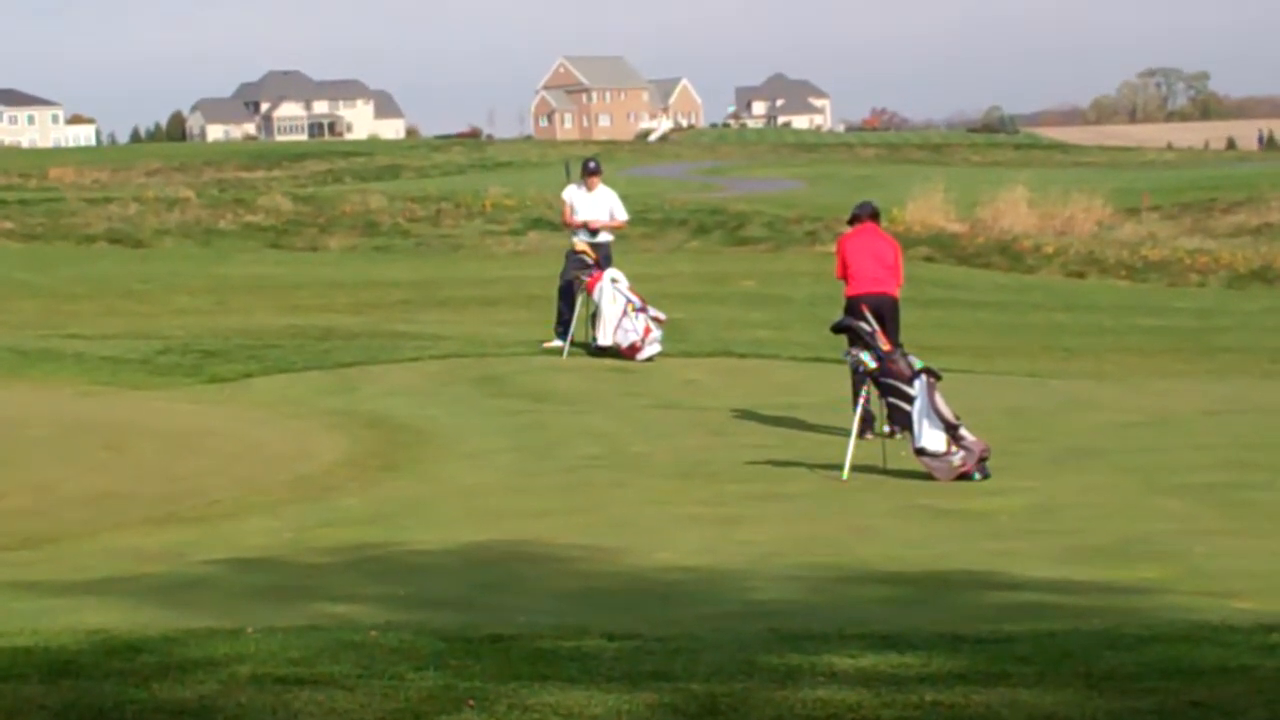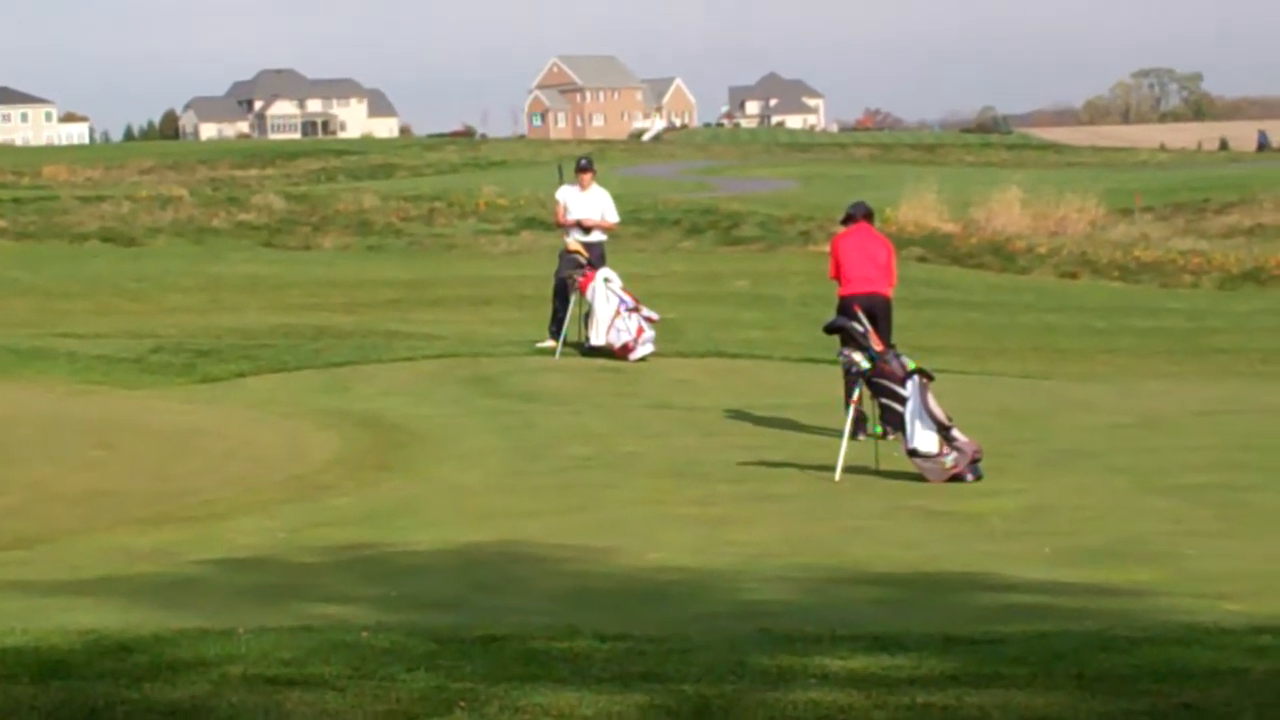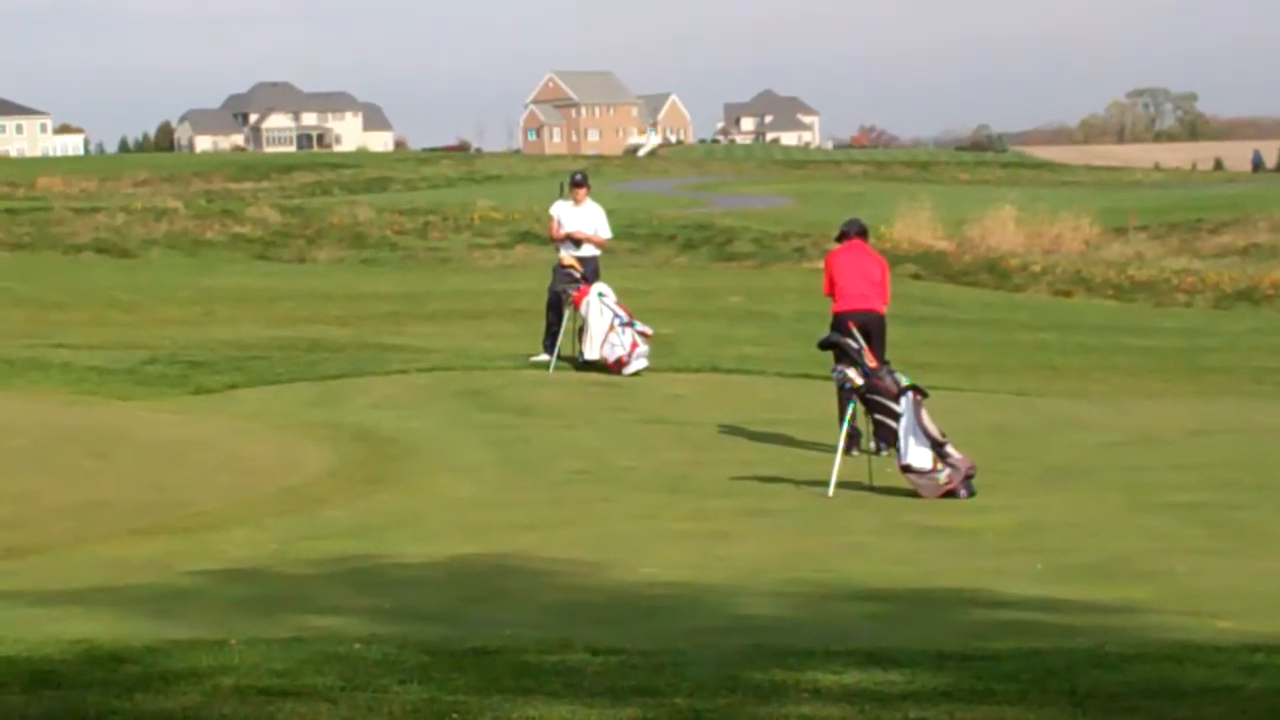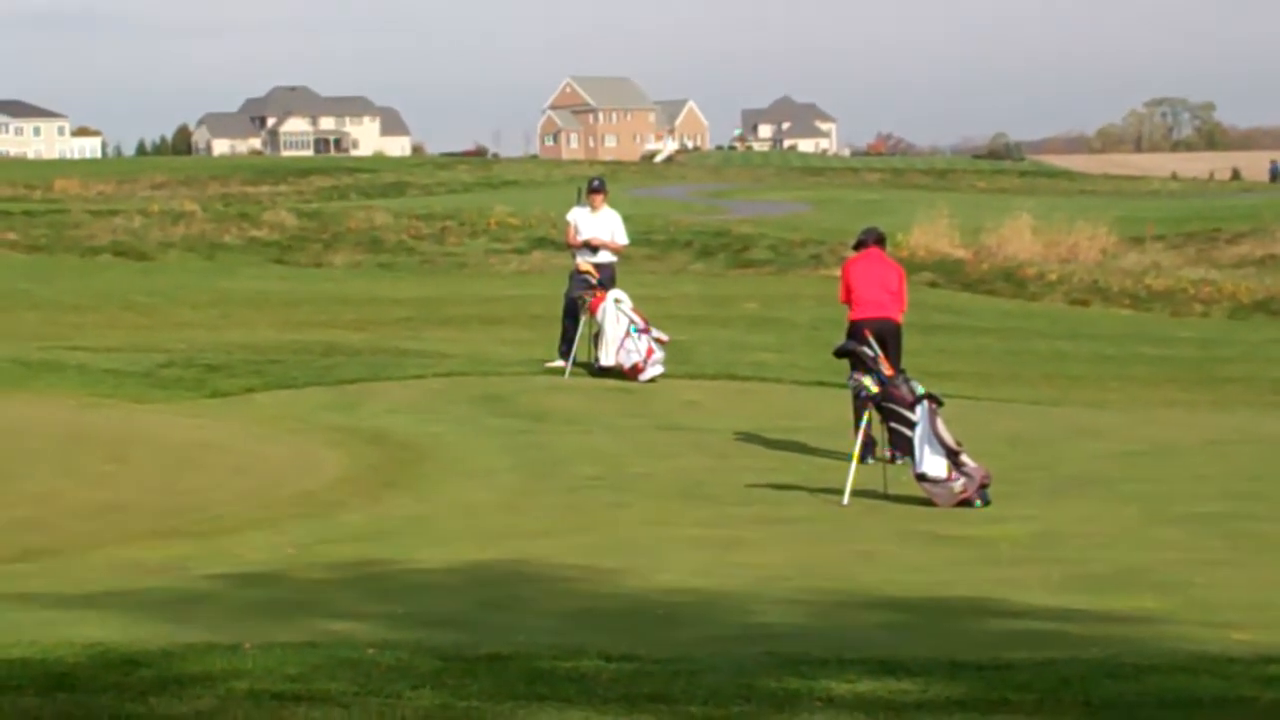
dt=0.7s
person 1, frame 1
left shoulder: (845, 240)
right shoulder: (891, 242)
left elbow: (841, 274)
right elbow: (898, 280)
left hip: (858, 299)
right hip: (887, 300)
left ankle: (866, 424)
right ankle: (896, 423)
person 1, frame 2
left shoulder: (839, 240)
right shoulder: (884, 242)
left elbow: (835, 275)
right elbow: (891, 281)
left hip: (851, 299)
right hip: (880, 299)
left ankle: (858, 425)
person 1, frame 3
left shoulder: (833, 257)
right shoulder: (878, 259)
left elbow: (829, 291)
right elbow: (885, 298)
left hip: (844, 316)
right hip: (874, 317)
left ankle: (851, 440)
right ankle: (883, 440)
person 1, frame 4
left shoulder: (851, 264)
right shoulder: (896, 268)
left elbow: (845, 299)
right elbow: (902, 306)
left hip: (861, 324)
right hip: (890, 325)
left ankle: (866, 449)
person 2, frame 1
left shoulder: (609, 195)
right shoulder: (571, 191)
left elbow: (622, 222)
right elbow: (566, 220)
left wrist: (601, 223)
right wrist: (584, 223)
left hip: (601, 248)
right hip: (579, 246)
right knee: (566, 287)
right ankle: (562, 336)
person 2, frame 2
left shoulder: (602, 195)
right shoulder: (565, 191)
left elbow: (612, 224)
right elbow: (559, 220)
left wrist: (594, 222)
right wrist: (577, 221)
left hip: (595, 247)
right hip: (572, 246)
right knee: (560, 286)
right ankle: (555, 335)
person 2, frame 3
left shoulder: (596, 210)
right shoulder: (560, 206)
left elbow: (604, 241)
right elbow: (552, 235)
left wrist: (585, 236)
right wrist: (567, 235)
left hip: (589, 262)
right knee: (554, 301)
right ankle: (549, 349)
person 2, frame 4
left shoulder: (613, 216)
right shoulder: (577, 212)
left elbow: (620, 247)
right elbow: (569, 241)
left wrist: (603, 242)
right wrist: (585, 242)
left hip: (605, 269)
right hip: (582, 267)
right knee: (570, 307)
right ankle: (564, 356)
